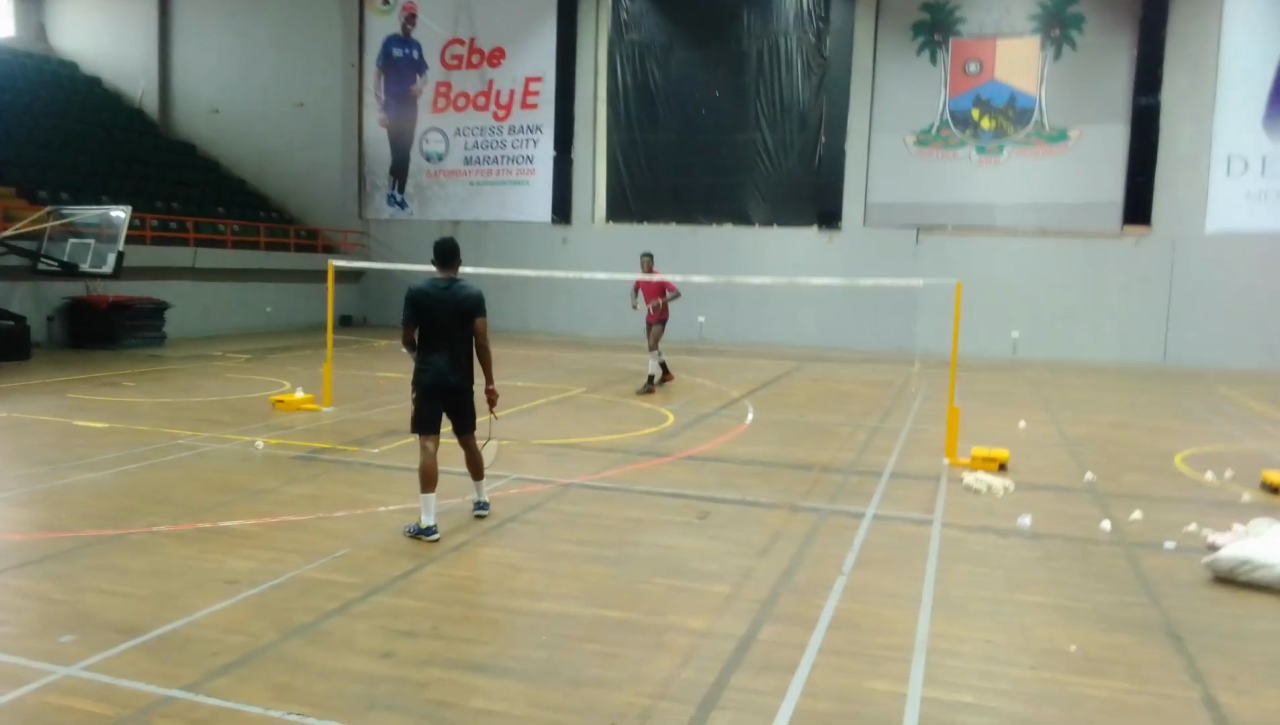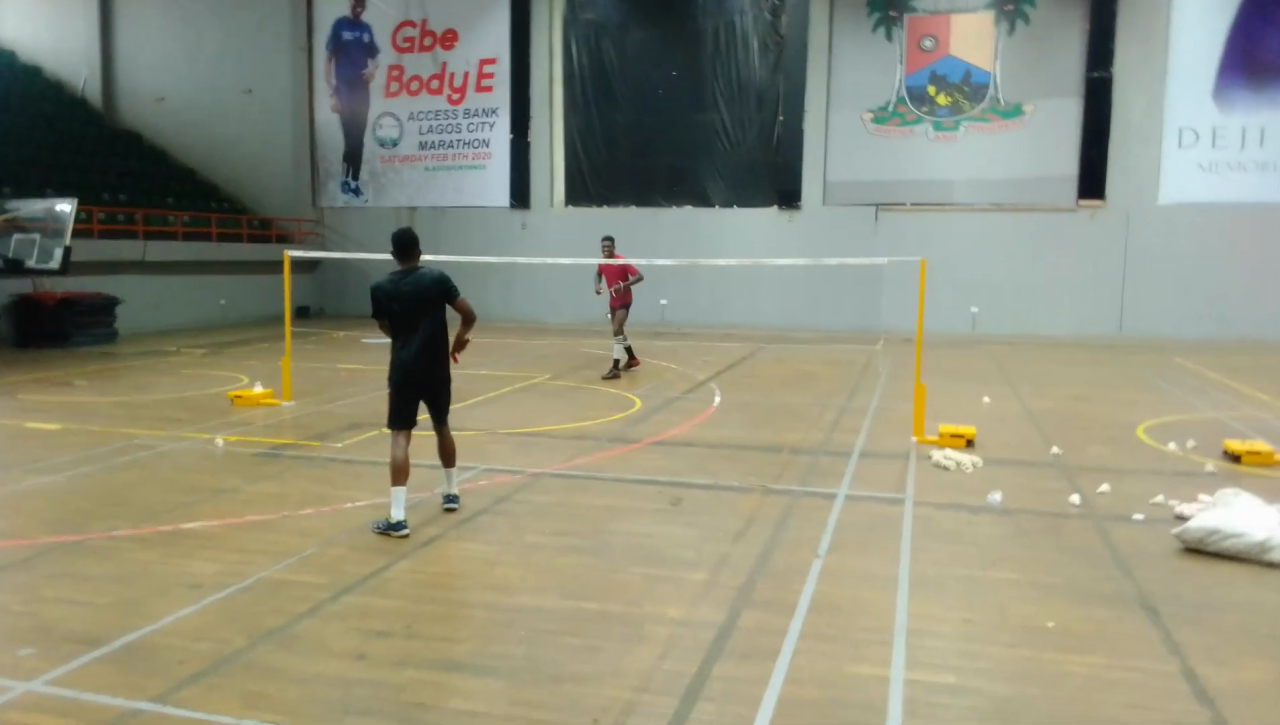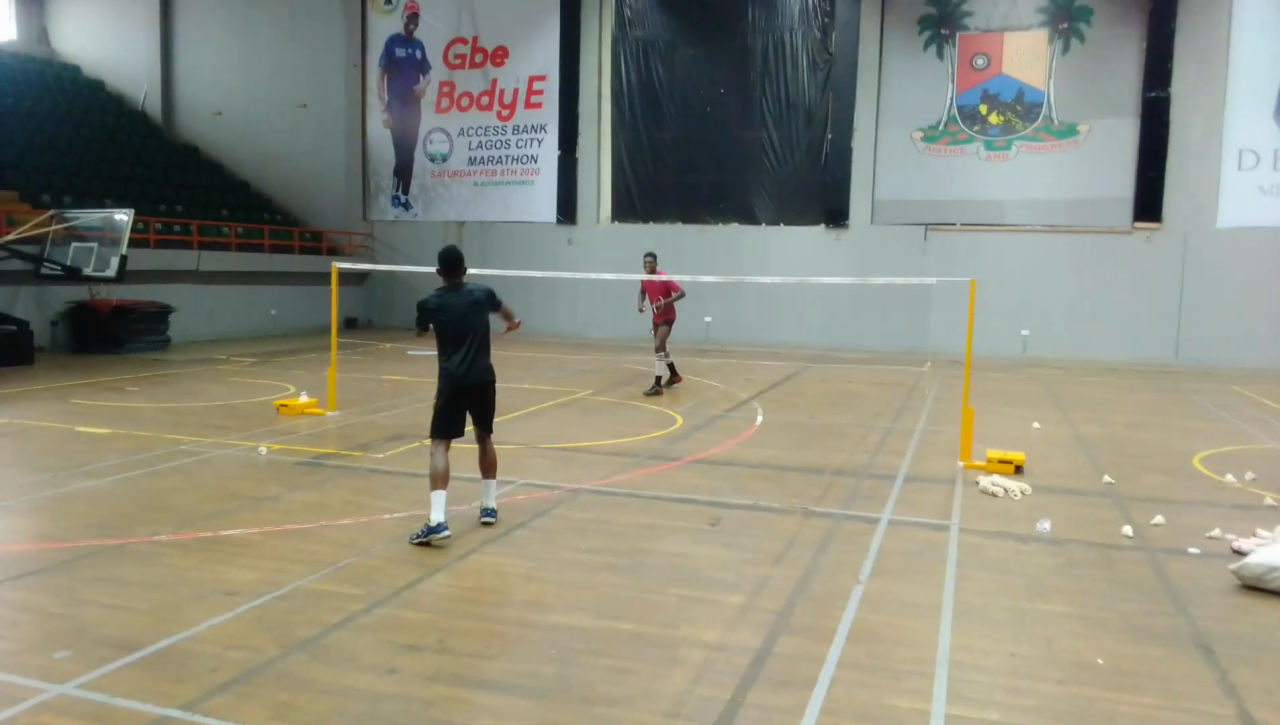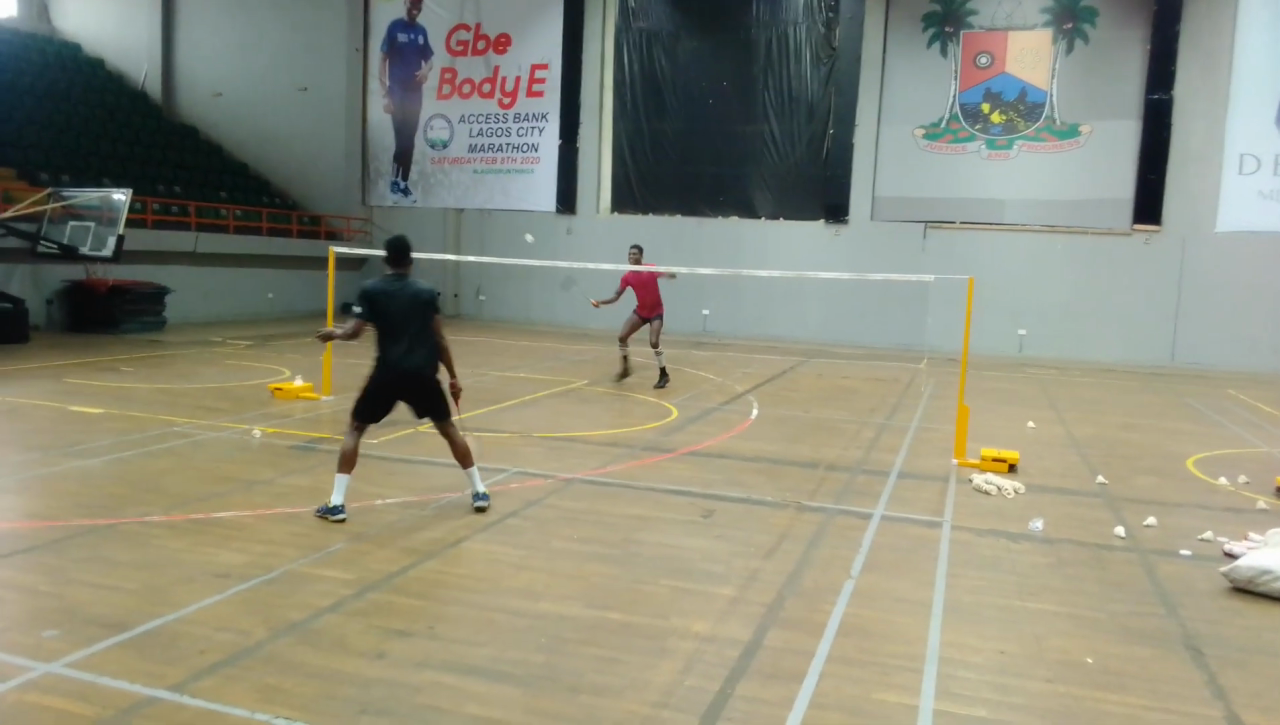
dt=0.5s
person 1, frame 1
left shoulder: (416, 292)
right shoulder: (473, 295)
left elbow: (407, 339)
right elbow: (481, 342)
right wrist: (490, 383)
left hip: (427, 379)
right hip: (460, 381)
left knee: (428, 444)
right knee: (468, 441)
left ankle: (428, 522)
right ankle: (481, 500)
person 1, frame 2
left shoulder: (380, 289)
right shoulder: (436, 278)
right elbow: (469, 315)
right wrist: (461, 336)
left hip: (403, 370)
right hip: (436, 369)
left knee: (401, 437)
right knee: (442, 428)
left ankle: (398, 517)
right ankle: (451, 492)
person 1, frame 3
left shoulder: (428, 303)
right shoulder: (482, 294)
left elbow: (421, 331)
right elbow: (509, 318)
right wrist: (511, 324)
left hip: (452, 381)
right hip: (483, 379)
left knee: (440, 445)
right knee: (484, 438)
left ankle: (437, 520)
right ankle: (489, 506)
person 1, frame 4
left shoulder: (370, 290)
right shoulder: (426, 294)
left elbow: (354, 331)
right elbow: (439, 341)
left wrist: (333, 333)
right wrist: (454, 378)
left hip: (386, 374)
right hip: (422, 373)
left knee: (355, 430)
right knee: (448, 430)
left ankle: (337, 503)
right ankle: (479, 491)
person 2, frame 1
left shoulder: (416, 46)
right shoulder: (390, 42)
left elbow: (423, 73)
right elbow: (379, 75)
left wrist: (420, 85)
right wrist: (381, 107)
left hip: (410, 106)
right hip: (393, 106)
left knee: (405, 153)
right knee: (397, 153)
left ankle: (400, 195)
right ankle: (392, 195)
person 2, frame 2
left shoulder: (367, 29)
right shoulder: (339, 25)
left elbow: (375, 57)
right elbow: (329, 60)
left wrist: (372, 69)
right wrist: (332, 92)
left hip: (362, 90)
right hip: (345, 90)
left knee: (358, 139)
right knee: (351, 138)
left ankle: (354, 183)
right ankle: (346, 183)
person 2, frame 3
left shoulder: (419, 45)
right shoulder: (392, 41)
left elbow: (427, 73)
right elbow: (382, 75)
left wrist: (424, 84)
right wrist: (384, 108)
left hip: (414, 106)
right hip: (396, 106)
left knee: (409, 154)
right knee: (402, 154)
left ankle: (404, 197)
right ankle: (395, 197)
person 2, frame 4
left shoulder: (421, 31)
right shoulder: (394, 27)
left elbow: (429, 60)
right elbow: (383, 60)
left wrist: (426, 70)
right wrist: (385, 93)
left hip: (415, 92)
right hip: (397, 92)
left knee: (409, 140)
right knee: (402, 139)
left ankle: (403, 183)
right ankle: (394, 182)
